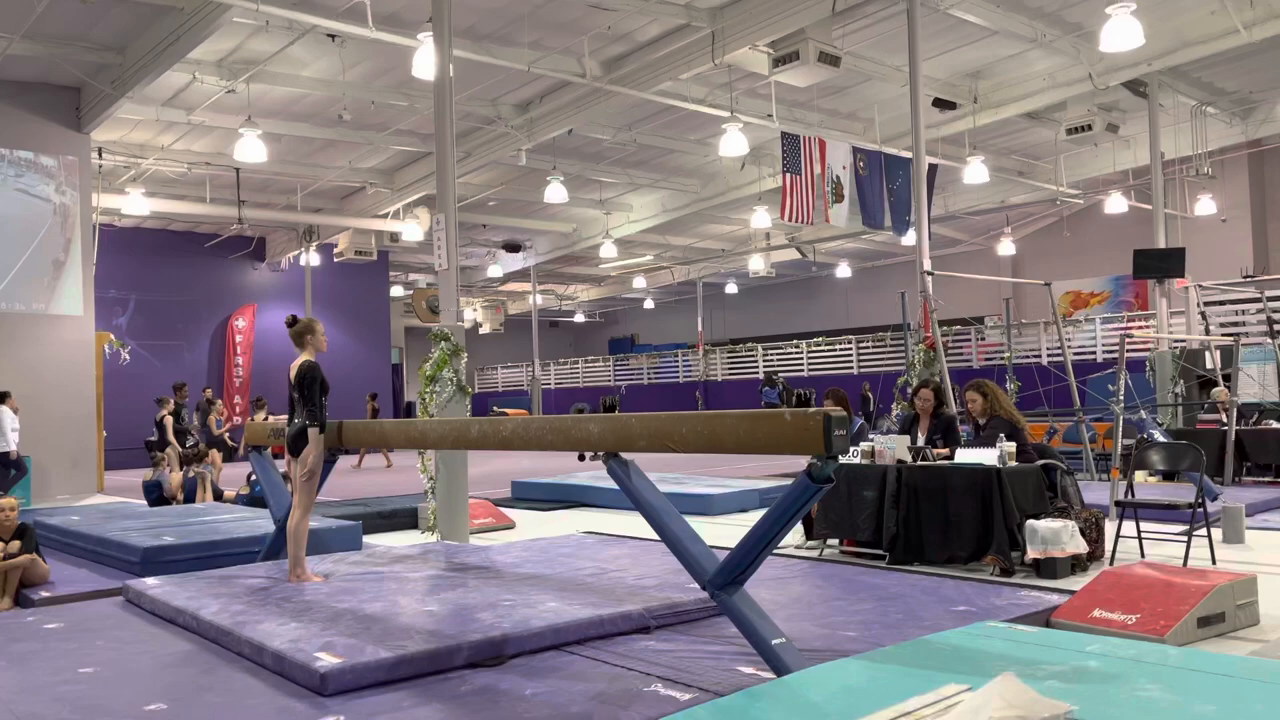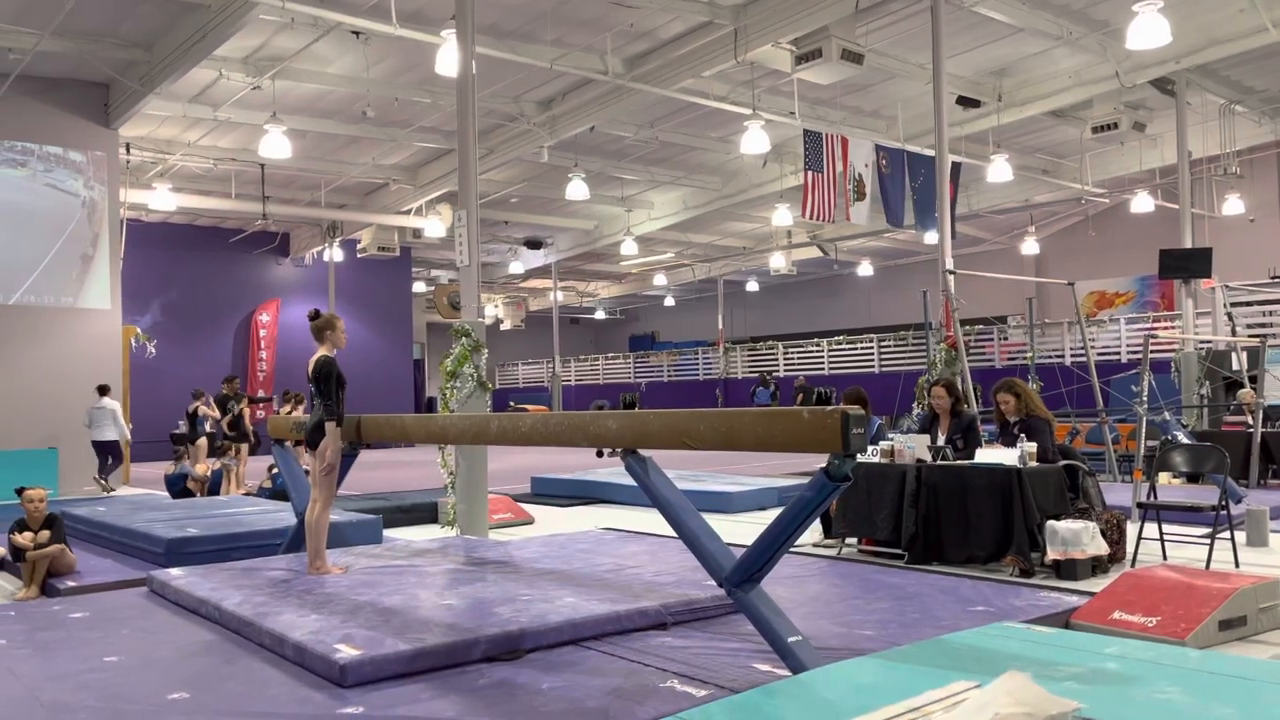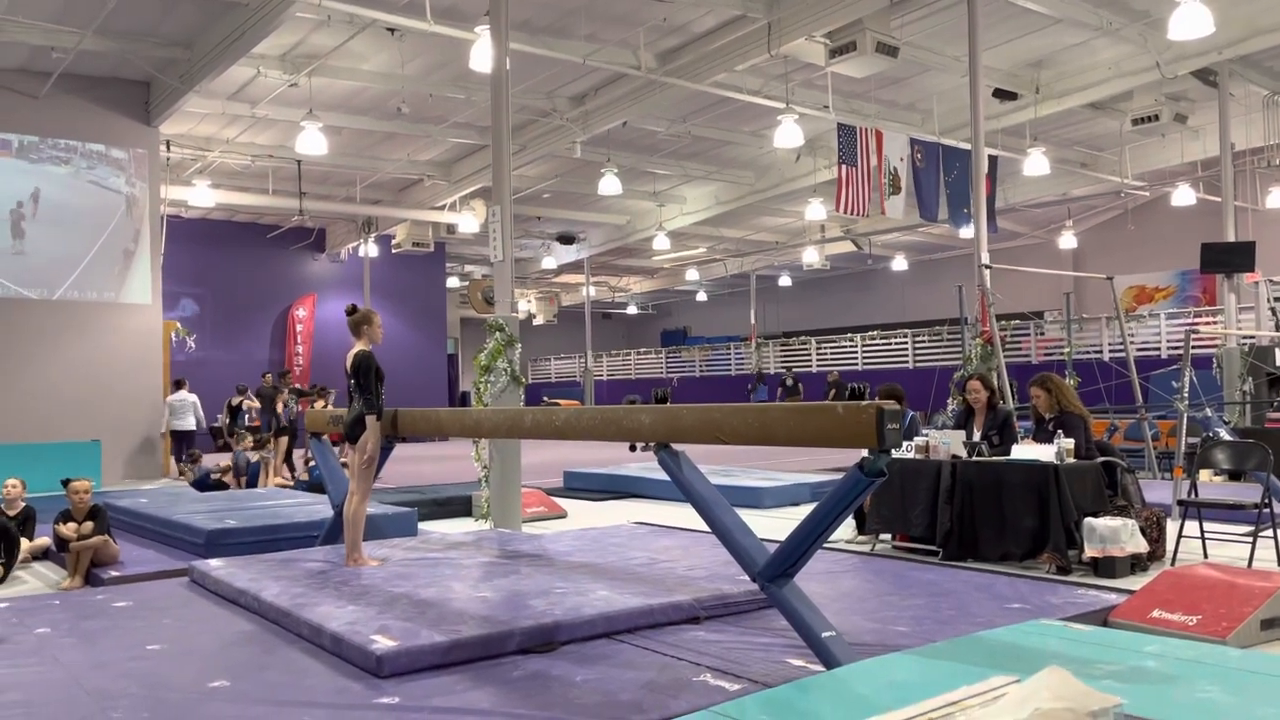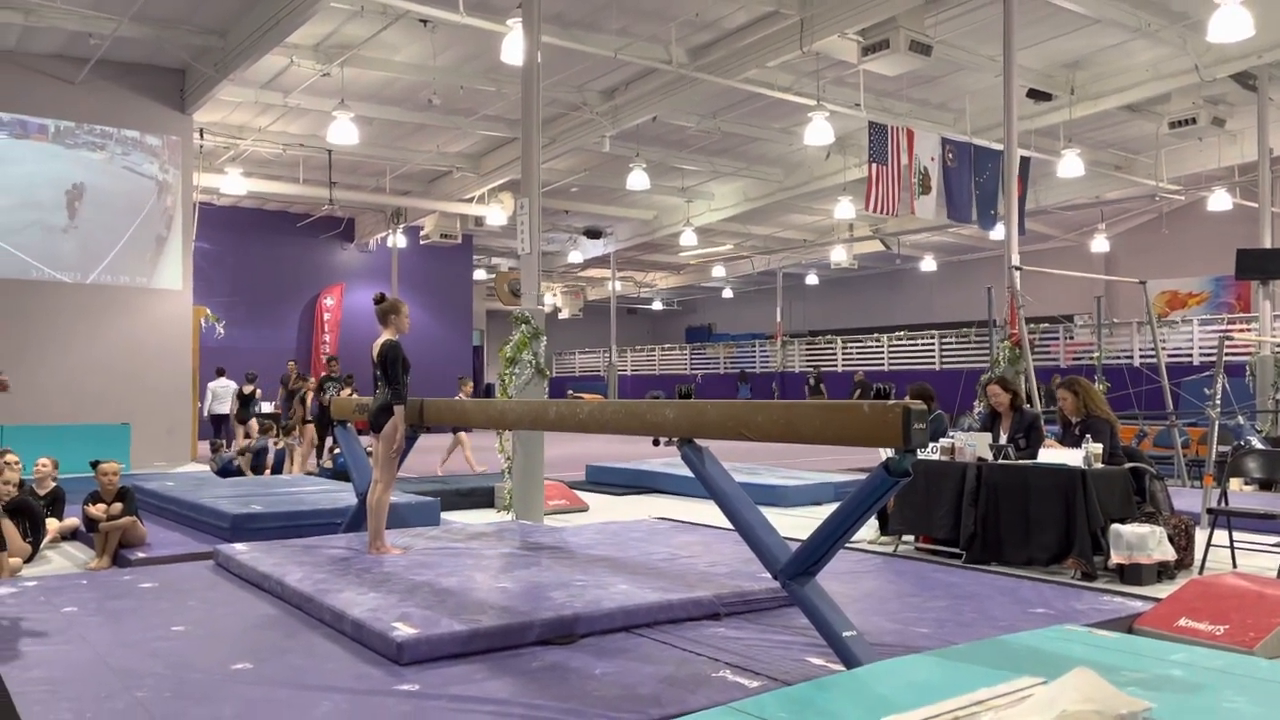
dt=1s
person 1, frame 1
left shoulder: (293, 368)
right shoulder: (312, 368)
right elbow: (313, 412)
left wrist: (288, 449)
right wrist: (314, 452)
left hip: (294, 435)
right hip: (307, 437)
left knee: (297, 506)
right knee: (304, 507)
left ankle: (294, 568)
right ankle: (299, 571)
person 1, frame 2
left shoulder: (313, 362)
right shoulder: (328, 363)
right elbow: (330, 407)
right wrist: (332, 446)
left hip: (312, 429)
right hip: (324, 432)
left knee: (315, 499)
right knee: (325, 500)
left ankle: (313, 560)
right ankle: (319, 563)
person 1, frame 3
left shoulder: (350, 357)
right shoulder: (367, 357)
right elbow: (370, 399)
right wrist: (373, 439)
left hip: (351, 423)
right hip: (364, 426)
left knee: (353, 492)
right knee: (362, 493)
left ankle: (351, 553)
right ankle: (356, 556)
person 1, frame 4
left shoulder: (376, 346)
right shoulder: (393, 347)
right elbow: (396, 389)
right wrist: (401, 428)
left hip: (376, 412)
right hip: (388, 415)
left knee: (377, 480)
right knee: (386, 482)
left ankle: (373, 541)
right ankle: (379, 544)
